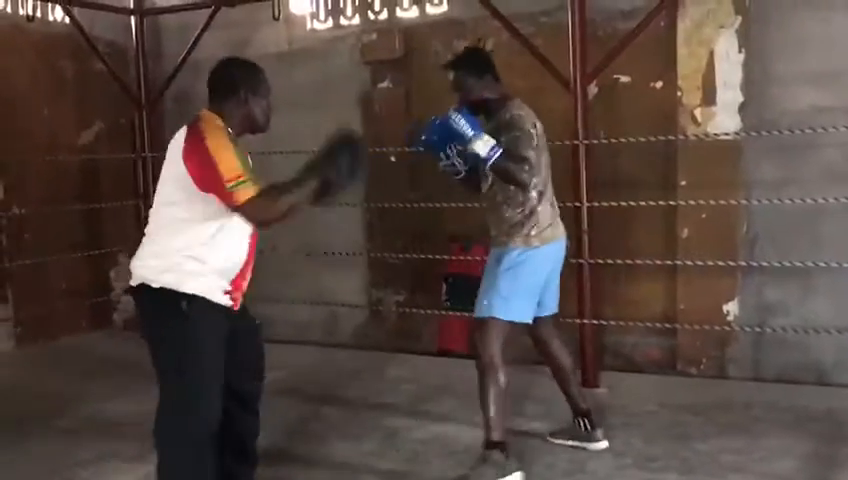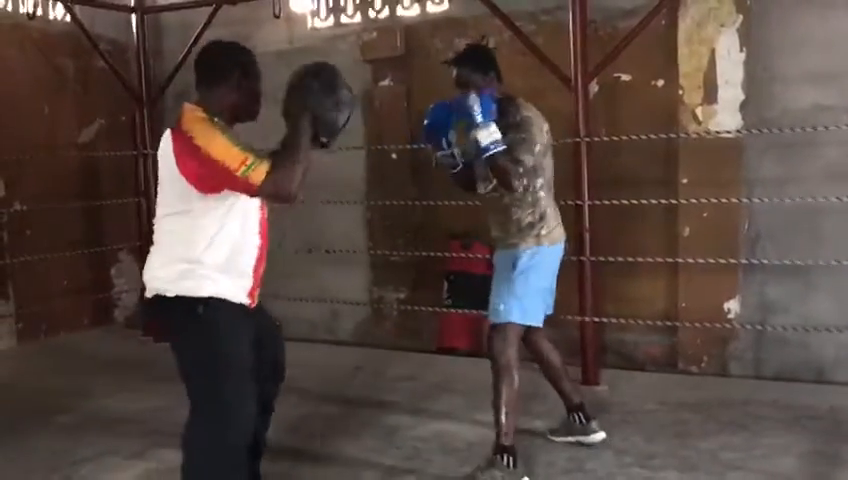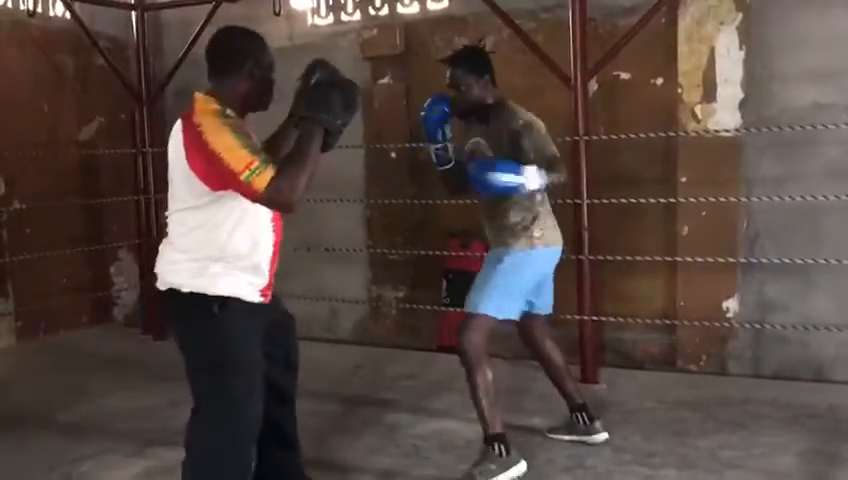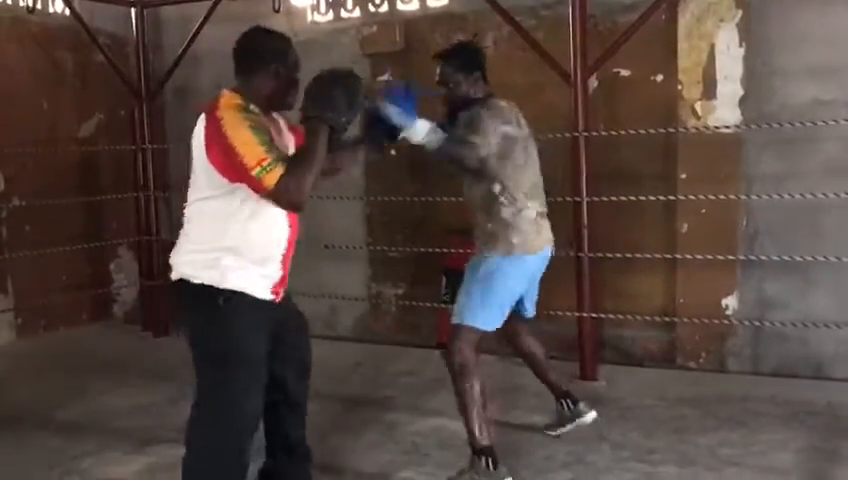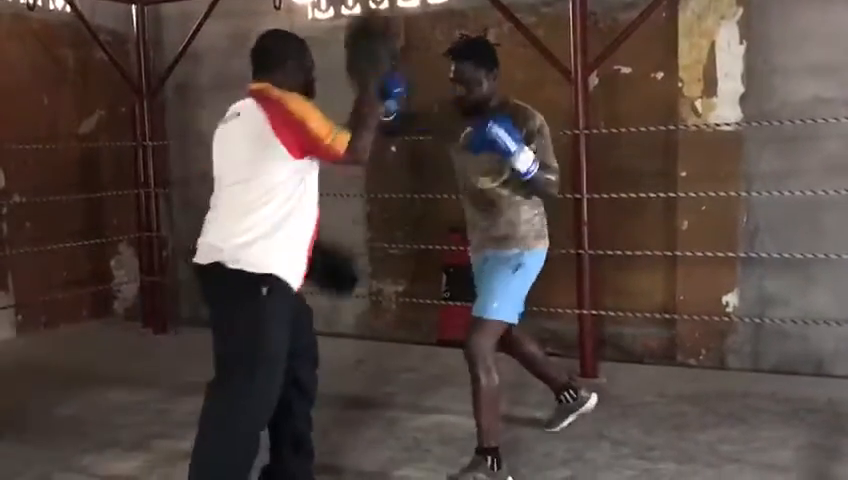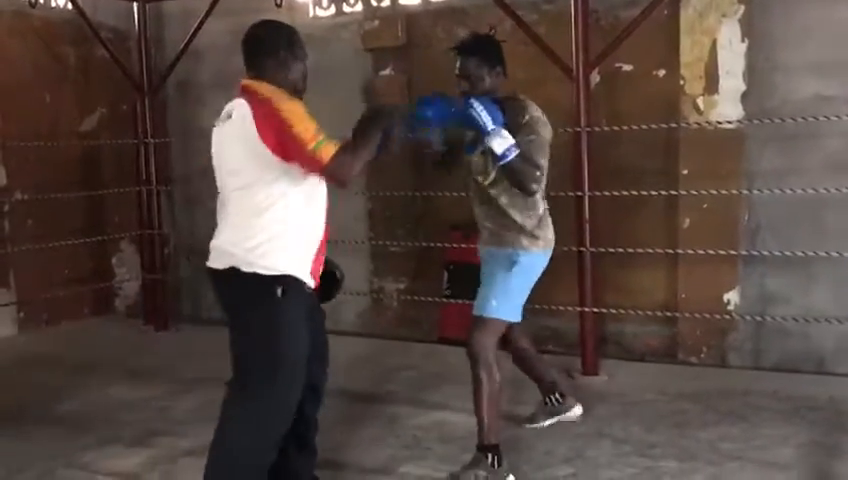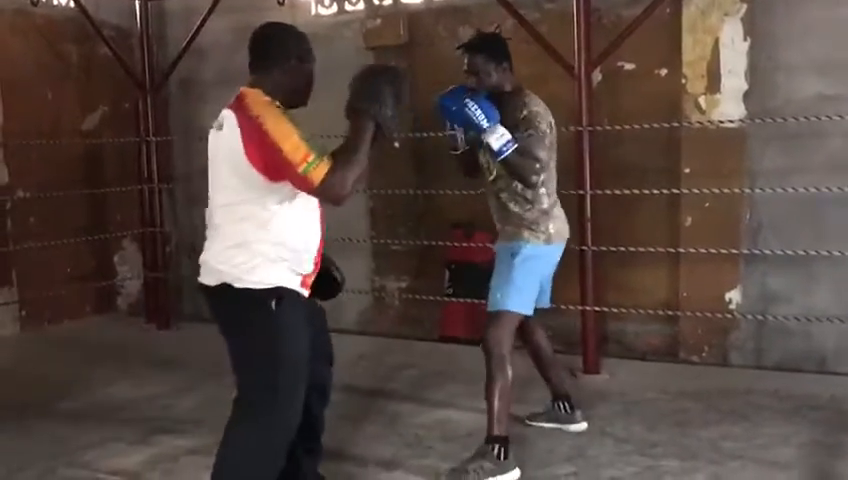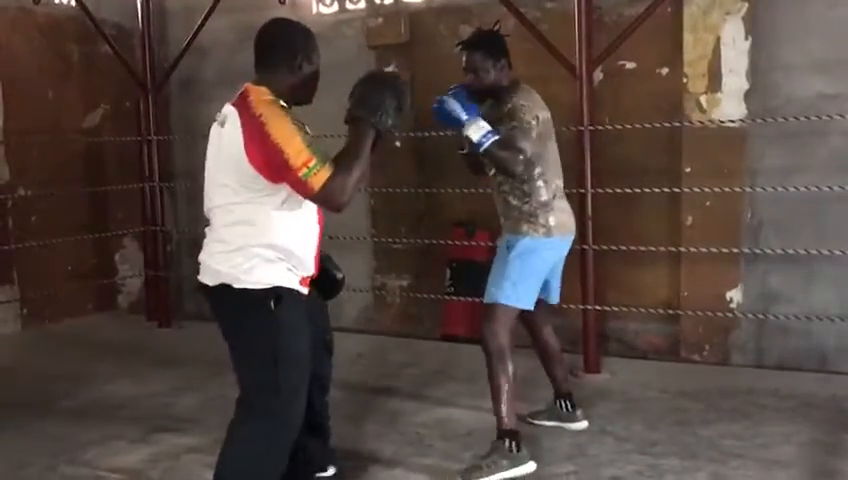
dt=0.2s
person 1, frame 1
left shoulder: (213, 137)
right shoulder: (210, 137)
left elbow: (246, 206)
right elbow: (260, 210)
left wrist: (305, 183)
right wrist: (313, 180)
left hip: (209, 291)
right hip: (178, 292)
left knee: (241, 383)
right knee: (193, 407)
person 1, frame 2
left shoulder: (212, 131)
right shoulder: (199, 134)
left elbow: (265, 175)
right elbow: (281, 185)
left wrist: (304, 133)
right wrist: (303, 120)
left hip: (228, 294)
right hip: (195, 297)
left knee: (262, 372)
right knee: (224, 412)
person 1, frame 3
left shoulder: (224, 122)
right shoulder: (210, 127)
left elbow: (265, 166)
right elbow: (284, 193)
left wrist: (298, 120)
right wrist: (315, 127)
left hip: (243, 289)
right hip: (208, 295)
left knee: (277, 377)
right knee: (230, 411)
person 1, frame 4
left shoulder: (264, 122)
right shoulder: (231, 120)
left elbow: (315, 162)
right elbow: (292, 192)
left wrist: (364, 142)
right wrist: (322, 123)
left hip: (260, 286)
right hip: (220, 288)
left knee: (287, 384)
right knee: (231, 408)
person 1, frame 5
left shoulder: (242, 114)
right shoulder: (283, 106)
right elbow: (355, 150)
left wrist: (316, 255)
right wrist: (370, 86)
left hip: (264, 271)
right hip: (247, 274)
left knee: (296, 376)
right knee: (246, 395)
person 1, frame 6
left shoulder: (236, 114)
right shoulder: (273, 106)
right elbow: (343, 168)
left wrist: (310, 264)
right wrist: (375, 127)
left hip: (269, 271)
right hip: (262, 276)
left knee: (304, 376)
right knee: (265, 396)
person 1, frame 7
left shoulder: (236, 115)
right shoulder: (262, 118)
right elbow: (335, 186)
left wrist: (310, 246)
right wrist: (368, 120)
left hip: (269, 282)
right hip: (256, 288)
left knee: (309, 374)
right knee: (270, 406)
person 1, frame 8
left shoulder: (244, 110)
right shoulder: (267, 117)
right elbow: (335, 193)
left wrist: (316, 230)
right wrist: (366, 127)
left hip: (268, 279)
right hip: (255, 286)
left knee: (302, 371)
right knee: (273, 405)
person 2, frame 1
left shoulder: (514, 117)
right shoulder: (501, 120)
left elbow: (523, 176)
right elbow: (483, 183)
left wrist: (476, 140)
right wrist: (451, 155)
left hip: (525, 245)
right hip: (543, 242)
left knee: (487, 340)
right knee: (544, 332)
right ankle: (586, 424)
person 2, frame 2
left shoulder: (522, 118)
right shoulder: (497, 120)
left elbow: (513, 179)
right elbow: (471, 182)
left wrist: (482, 131)
right wrist: (447, 144)
left hip: (531, 245)
right hip: (528, 244)
left knee: (502, 345)
right knee: (532, 335)
right ankle: (580, 418)
person 2, frame 3
left shoulder: (518, 122)
right shoulder: (477, 129)
left elbow: (557, 171)
right elbow: (456, 184)
left wrist: (518, 178)
right wrist: (437, 137)
left hip: (526, 245)
right hip: (533, 245)
left knee: (471, 340)
right knee: (534, 331)
right ankle: (584, 418)
person 2, frame 4
left shoulder: (489, 115)
right shoulder: (497, 115)
left elbow: (468, 159)
right elbow: (481, 166)
left wrist: (415, 127)
right wrist: (421, 130)
left hip: (509, 250)
right hip: (532, 244)
left knee: (460, 350)
right knee: (514, 329)
right ankle: (570, 404)
person 2, frame 5
left shoulder: (526, 120)
right shoulder: (462, 121)
left elbow: (550, 187)
left wrist: (517, 153)
left hip: (518, 248)
right hip: (486, 247)
left knee: (479, 345)
right knee: (507, 334)
right ankle: (571, 393)
person 2, frame 6
left shoulder: (526, 117)
left elbow: (532, 184)
right elbow: (445, 161)
left wrist: (497, 137)
left hip: (521, 246)
right hip: (494, 243)
left knee: (481, 343)
right knee: (506, 332)
right ankle: (559, 398)
person 2, frame 7
left shoulder: (529, 112)
right shoulder: (495, 110)
left elbow: (531, 174)
right elbow: (471, 169)
left wrist: (491, 130)
right wrist: (463, 129)
left hip: (533, 238)
right hip: (526, 236)
left knee: (496, 337)
right knee: (526, 324)
right ankle: (565, 407)
person 2, frame 8
left shoulder: (521, 105)
right shoulder: (501, 106)
left elbow: (515, 167)
right elbow: (480, 167)
left wrist: (474, 125)
right wrist: (465, 128)
left hip: (534, 231)
right hip: (549, 229)
left knee: (494, 330)
right knee: (536, 318)
right ankle: (566, 405)
